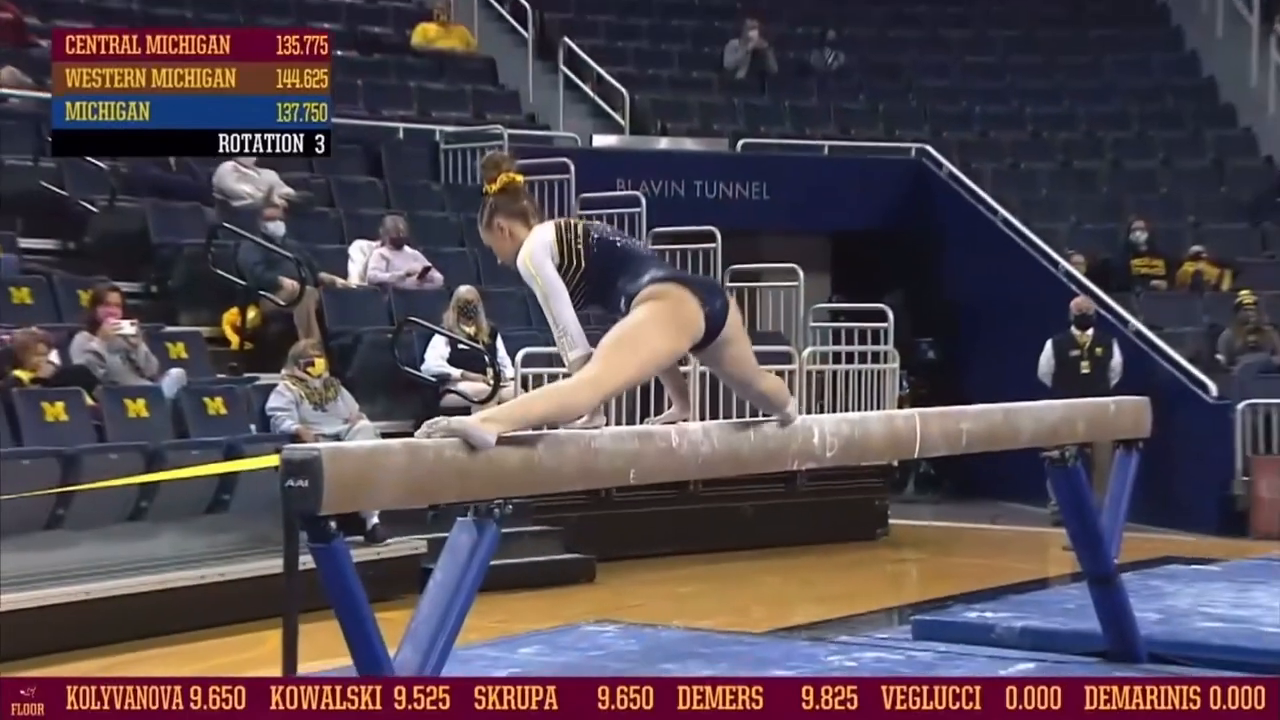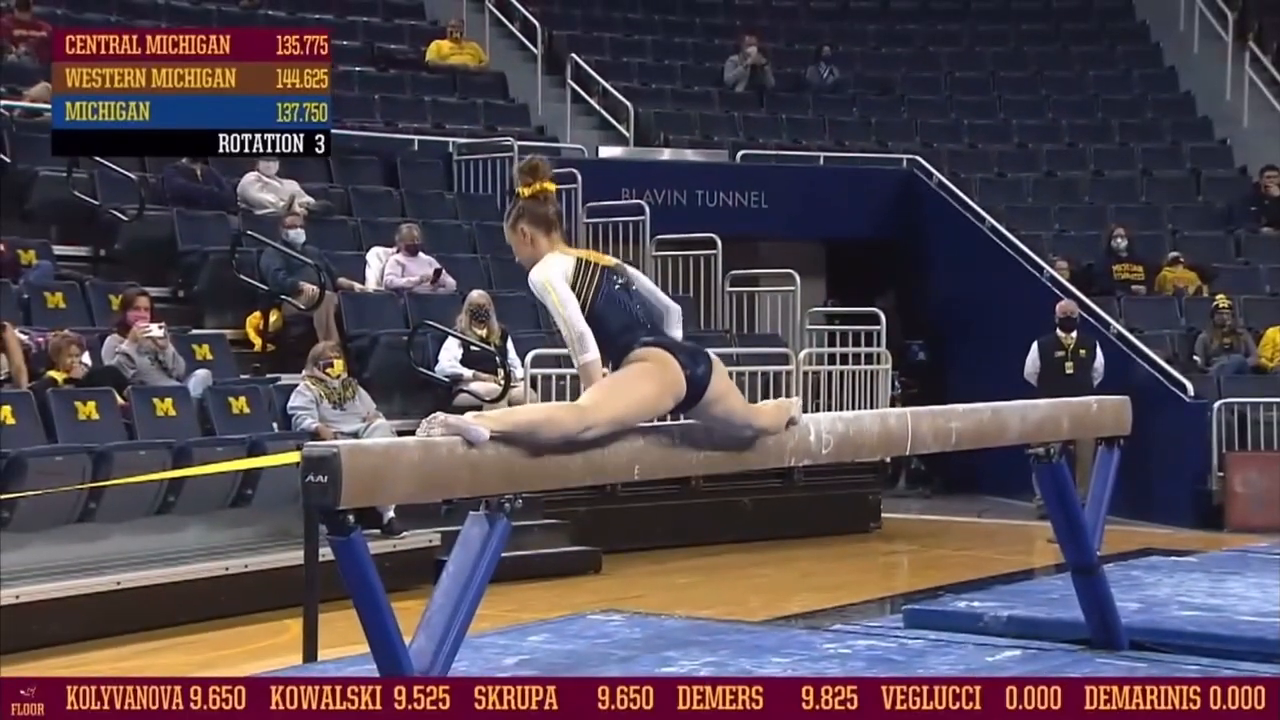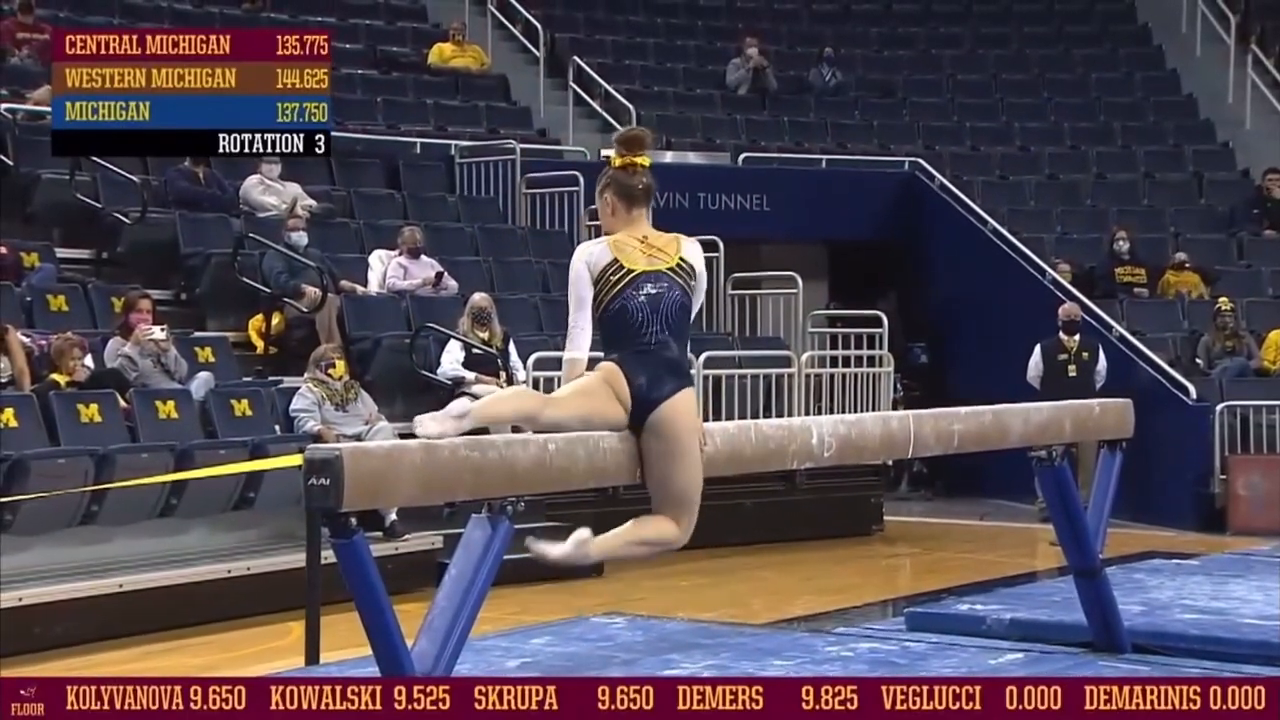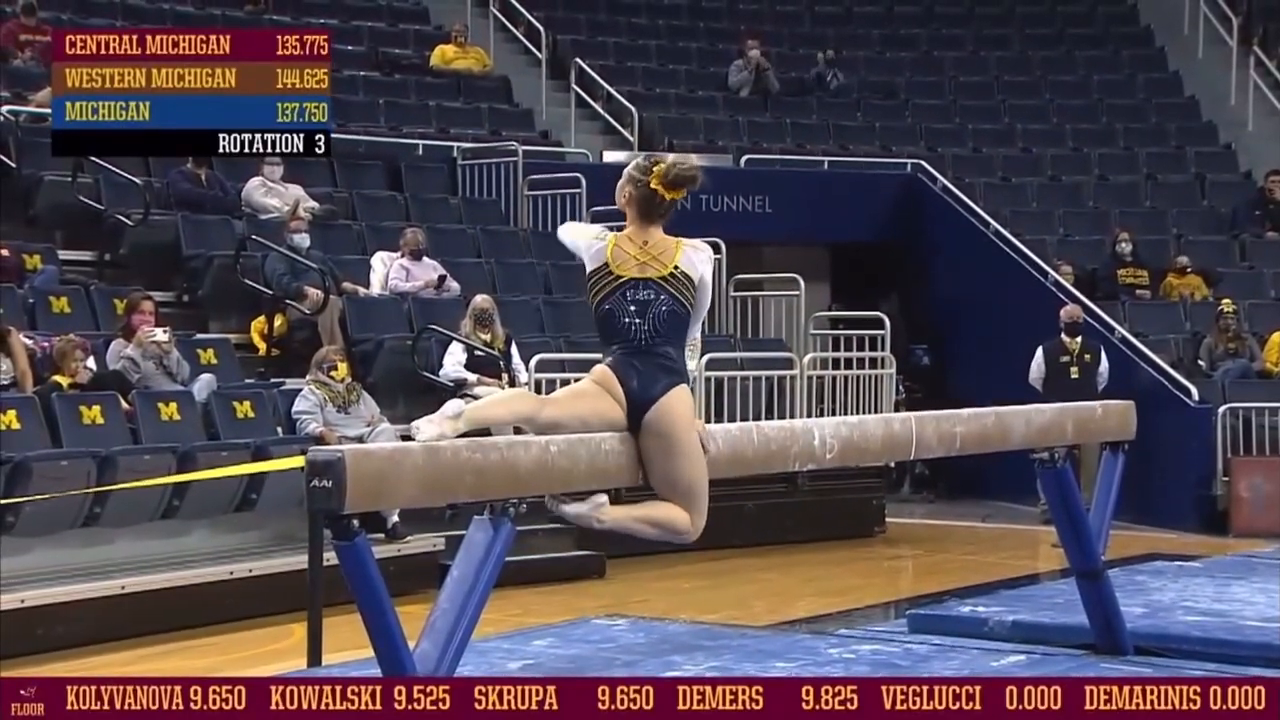
dt=0.7s
person 1, frame 1
left shoulder: (533, 248)
right shoulder: (579, 238)
left elbow: (569, 334)
left wrist: (591, 410)
right wrist: (682, 400)
left hip: (674, 306)
right hip: (709, 296)
right knee: (754, 385)
left ankle: (484, 425)
right ankle: (786, 404)
person 1, frame 2
left shoulder: (546, 271)
right shoulder: (608, 263)
left elbow: (583, 342)
left wrist: (597, 407)
left hip: (656, 368)
right hip: (694, 362)
left ankle: (476, 423)
person 1, frame 3
left shoulder: (591, 255)
right shoulder: (692, 255)
left elbow: (577, 342)
left wrist: (567, 410)
left hip: (620, 385)
right hip: (674, 395)
right knee: (674, 525)
left ankle: (464, 417)
right ankle: (586, 548)
person 1, frame 4
left shoulder: (595, 244)
right shoulder: (698, 257)
left elbow: (566, 230)
left hip: (617, 387)
right hip: (665, 394)
right knee: (689, 519)
left ankle: (460, 417)
right ankle: (604, 515)
person 2, frame 1
left shoulder: (1108, 343)
right shoulder: (1056, 343)
left elbow: (1115, 372)
right elbow: (1044, 373)
left wrist: (1102, 390)
right wrist: (1061, 391)
left knee: (1101, 461)
right ankle: (1059, 507)
person 2, frame 2
left shoulder: (1091, 344)
right shoulder: (1042, 345)
left elbow: (1098, 372)
right elbow: (1030, 373)
left wrist: (1085, 389)
right wrist: (1047, 389)
left knee: (1084, 457)
left ankle: (1082, 500)
right ankle: (1044, 500)
person 2, frame 3
left shoulder: (1093, 347)
right shoulder: (1044, 348)
left elbow: (1100, 375)
right elbow: (1033, 376)
left wrist: (1087, 392)
right wrist: (1050, 393)
left knee: (1086, 461)
left ankle: (1085, 503)
right ankle: (1046, 504)
person 2, frame 4
left shoulder: (1095, 349)
right shoulder: (1046, 350)
left elbow: (1103, 377)
right elbow: (1035, 379)
left wrist: (1089, 394)
right wrist: (1053, 395)
left knee: (1089, 463)
left ankle: (1087, 506)
right ankle: (1048, 506)
person 3, frame 1
left shoulder: (334, 385)
right shoulder: (286, 390)
left elbow: (355, 410)
right elbow: (280, 420)
left wrist: (357, 418)
right wrist: (299, 430)
left hip: (347, 435)
right hip: (317, 441)
person 3, frame 2
left shoulder: (352, 386)
right shoulder: (307, 390)
left elbow: (373, 411)
right elbow: (301, 419)
left wrist: (374, 416)
right wrist: (319, 428)
left hip: (365, 432)
right hip: (336, 438)
person 3, frame 3
left shoulder: (354, 388)
right shoulder: (309, 392)
left elbow: (375, 412)
right elbow: (303, 421)
left wrist: (376, 419)
right wrist: (321, 430)
left hip: (368, 436)
right hip: (338, 441)
left knee: (384, 430)
person 3, frame 4
left shoulder: (357, 391)
right shoulder: (311, 394)
left elbow: (378, 415)
right elbow: (305, 423)
left wrist: (378, 421)
right wrist: (323, 432)
left hip: (370, 438)
right hip: (340, 442)
left knee: (386, 431)
